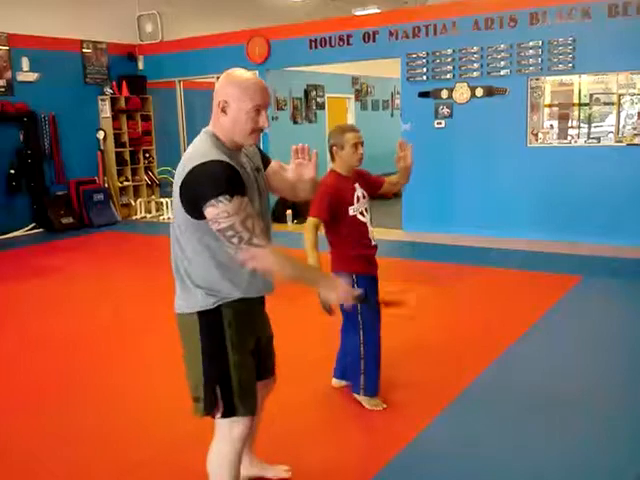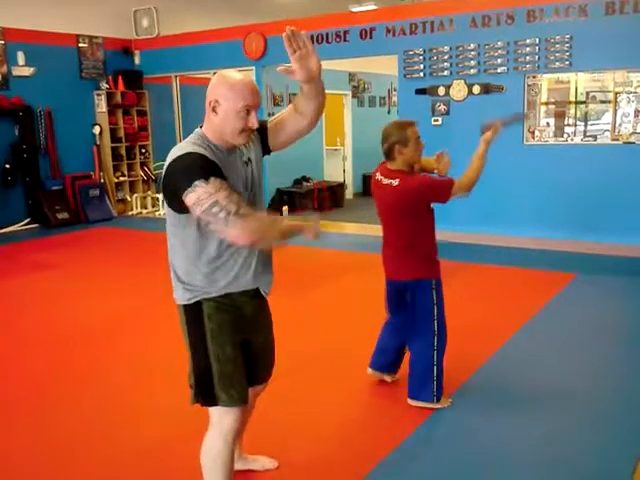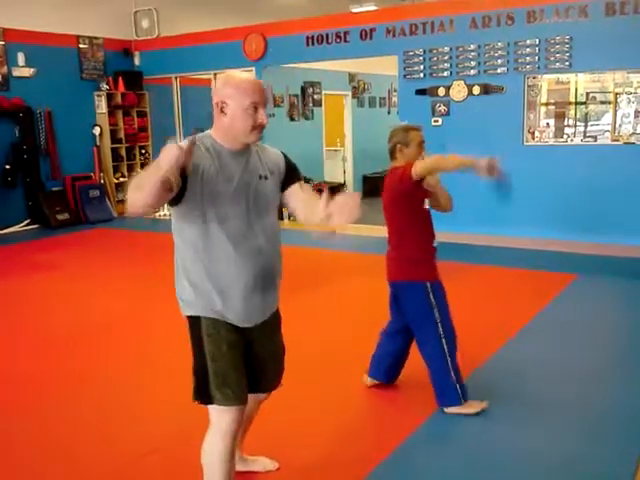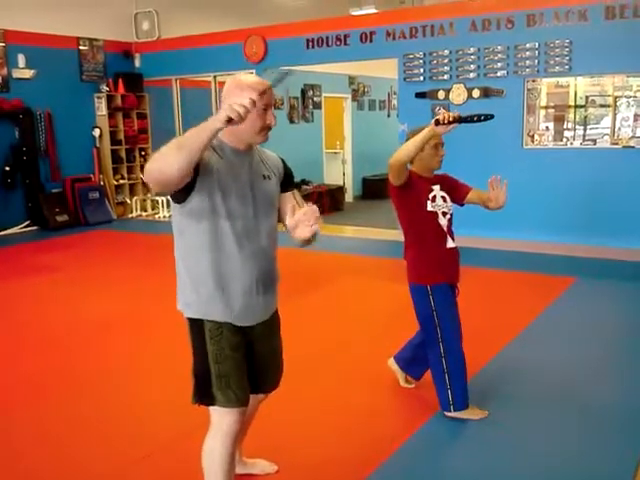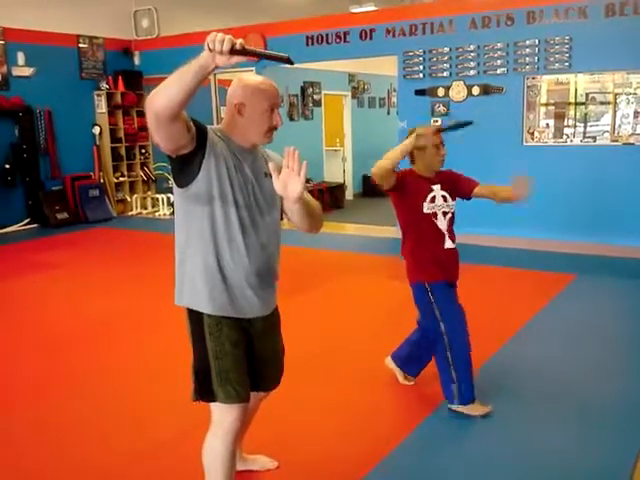
dt=1s
person 1, frame 1
left shoulder: (246, 152)
right shoulder: (210, 169)
left elbow: (293, 190)
right elbow: (256, 252)
left wrist: (303, 179)
right wrist: (323, 281)
left hip: (244, 299)
right hip: (215, 309)
left knee: (260, 383)
right knee: (234, 421)
person 1, frame 2
left shoulder: (247, 140)
right shoulder: (190, 163)
left elbow: (304, 118)
right elbow: (244, 228)
left wrist: (311, 80)
right wrist: (301, 225)
left hip: (250, 291)
right hip: (211, 302)
left knee: (253, 383)
right knee: (227, 413)
person 1, frame 3
left shoulder: (275, 161)
right shoulder: (189, 158)
left elbow: (311, 211)
right elbow: (137, 202)
left wrist: (333, 214)
right wrist: (162, 168)
left hip: (263, 305)
right hip: (213, 310)
left knee: (257, 390)
right knee: (226, 414)
person 1, frame 4
left shoulder: (273, 164)
right shoulder: (197, 157)
left elbow: (297, 217)
right elbow: (156, 176)
left wrist: (303, 227)
right wrist: (217, 122)
left hip: (261, 306)
right hip: (215, 311)
left knee: (255, 393)
right knee: (227, 414)
person 1, frame 5
left shoulder: (273, 163)
right shoulder: (198, 147)
left elbow: (312, 224)
right elbow: (159, 108)
left wrist: (295, 198)
right wrist: (209, 60)
left hip: (261, 302)
right hip: (216, 306)
left knee: (257, 389)
right knee: (228, 411)
person 2, frame 1
left shoulder: (359, 177)
right shoulder: (329, 187)
left elbow: (394, 186)
right elbow: (310, 227)
left wrist: (405, 169)
right wrist: (313, 263)
left hip: (364, 265)
right hip: (351, 269)
left knee: (358, 323)
right knee: (365, 327)
left ankle: (344, 375)
right ankle: (364, 389)
person 2, frame 2
left shoulder: (381, 173)
right shoulder: (415, 187)
left elbow: (417, 164)
right elbow: (465, 185)
left wrist: (434, 166)
right wrist: (485, 143)
left hip: (393, 267)
right hip: (419, 270)
left knee: (399, 318)
right knee: (428, 331)
left ankle: (382, 365)
right ankle: (425, 394)
person 2, frame 3
left shoulder: (408, 180)
right shoulder: (401, 178)
left elbow: (445, 206)
right elbow: (435, 162)
left wrist: (432, 183)
right wrist: (479, 163)
left hip: (402, 269)
right hip: (415, 272)
left knee: (401, 324)
right knee: (438, 335)
left ankle: (378, 373)
right ankle: (454, 399)
person 2, frame 4
left shoulder: (444, 182)
right shoulder: (404, 183)
left elbow: (476, 196)
right elbow: (395, 162)
left wrist: (493, 200)
right wrist: (432, 129)
left hip: (445, 273)
right hip: (426, 276)
left knee: (437, 331)
right knee: (445, 339)
left ankle: (403, 362)
right ankle: (456, 405)
person 2, frame 5
left shoulder: (448, 178)
right shoulder: (403, 182)
left elbow: (484, 189)
right elbow: (378, 172)
left wrist: (511, 193)
right wrist: (413, 138)
left hip: (445, 270)
right hip: (425, 273)
left knee: (433, 326)
right knee: (452, 333)
left ankle: (401, 360)
right ankle: (461, 398)
